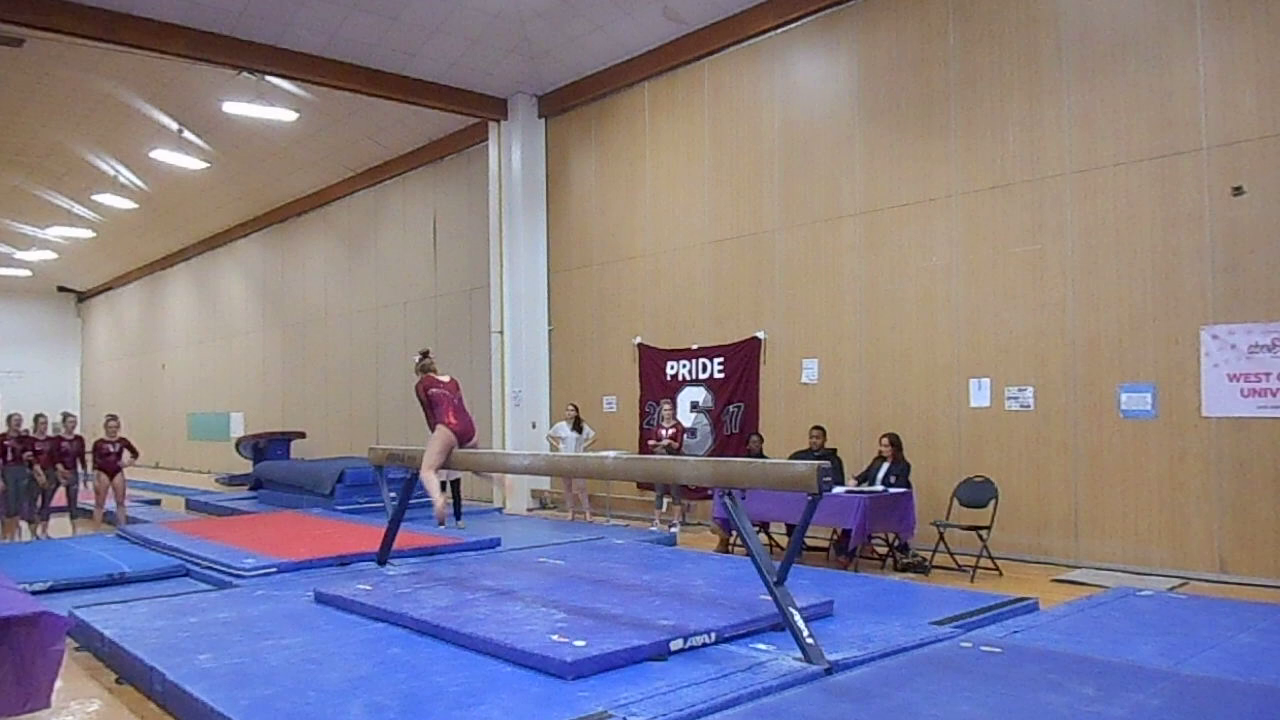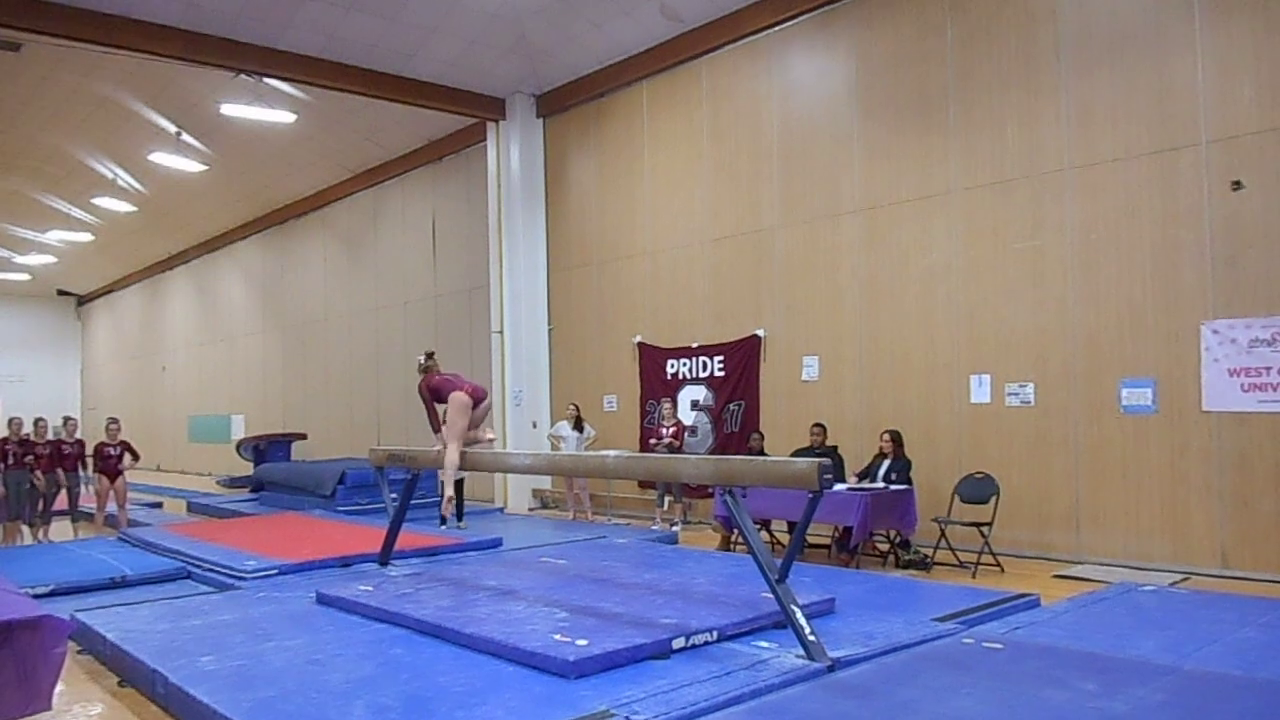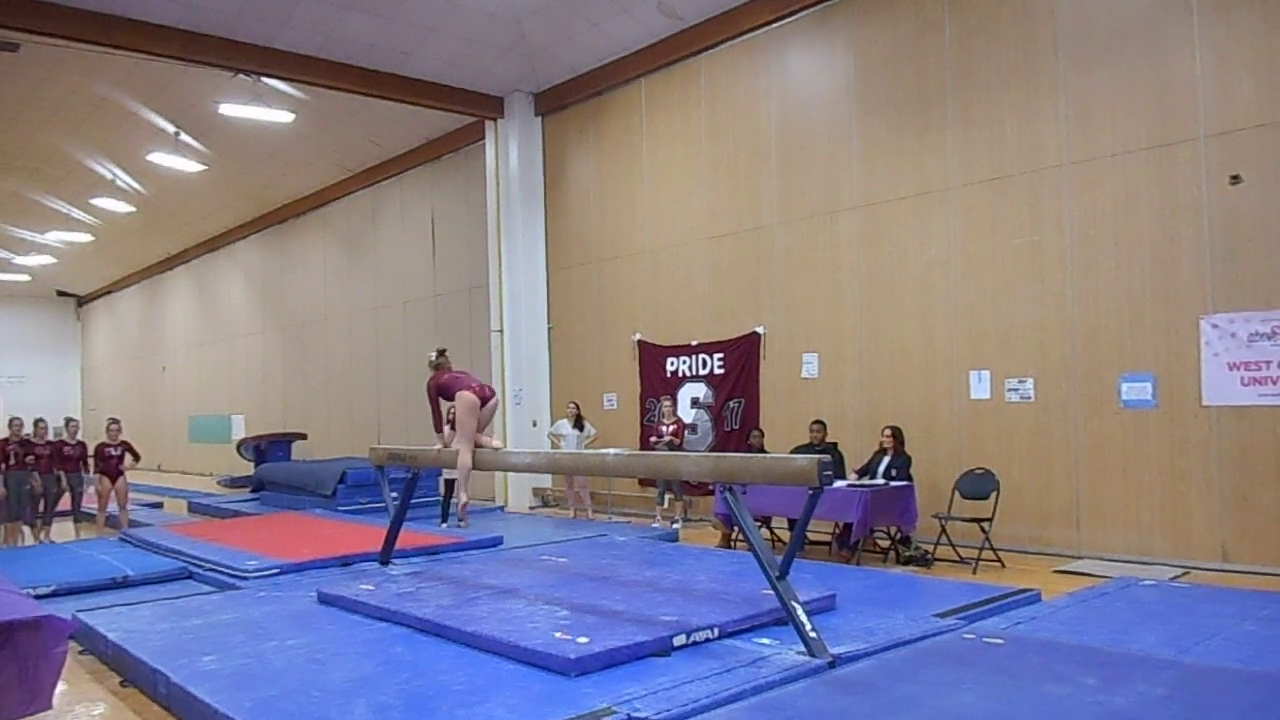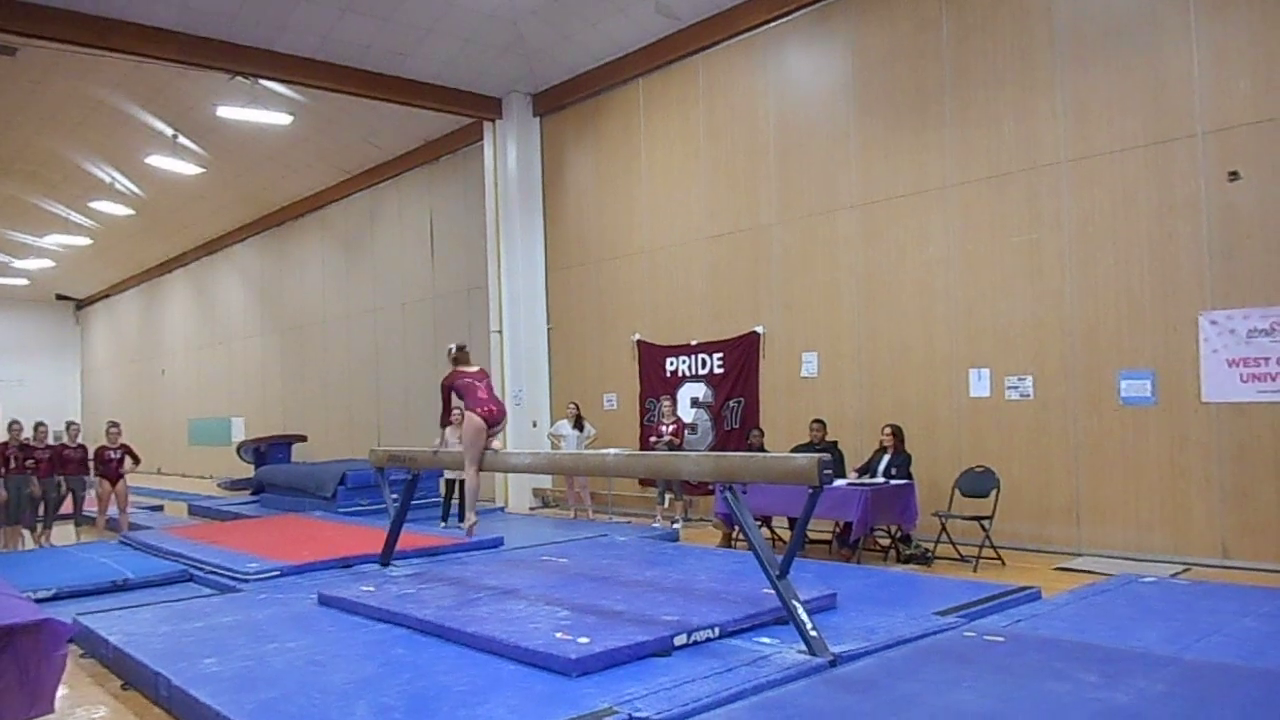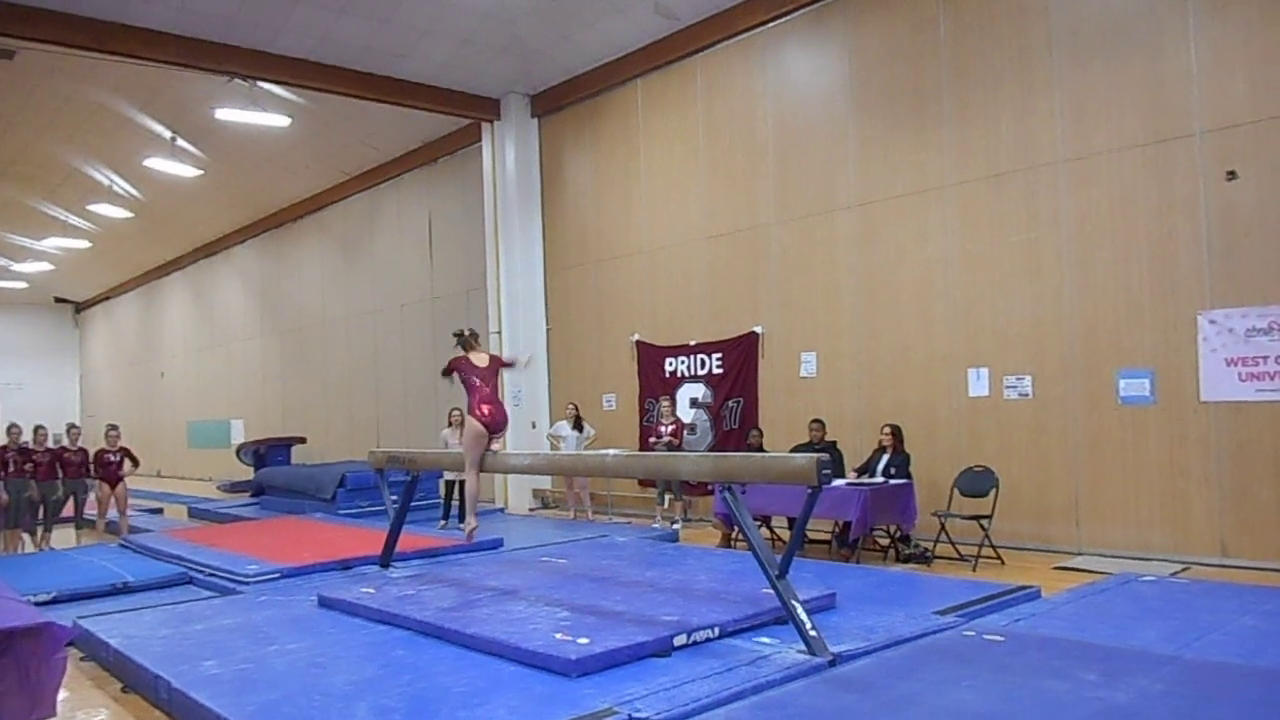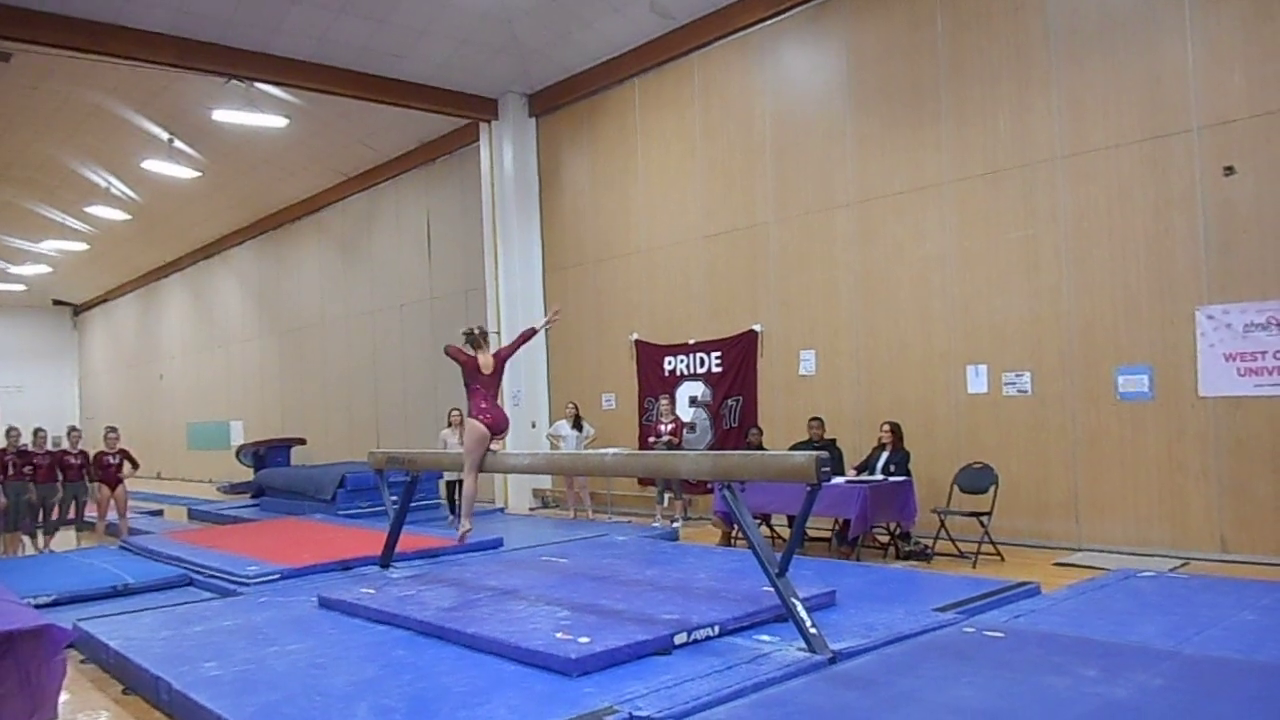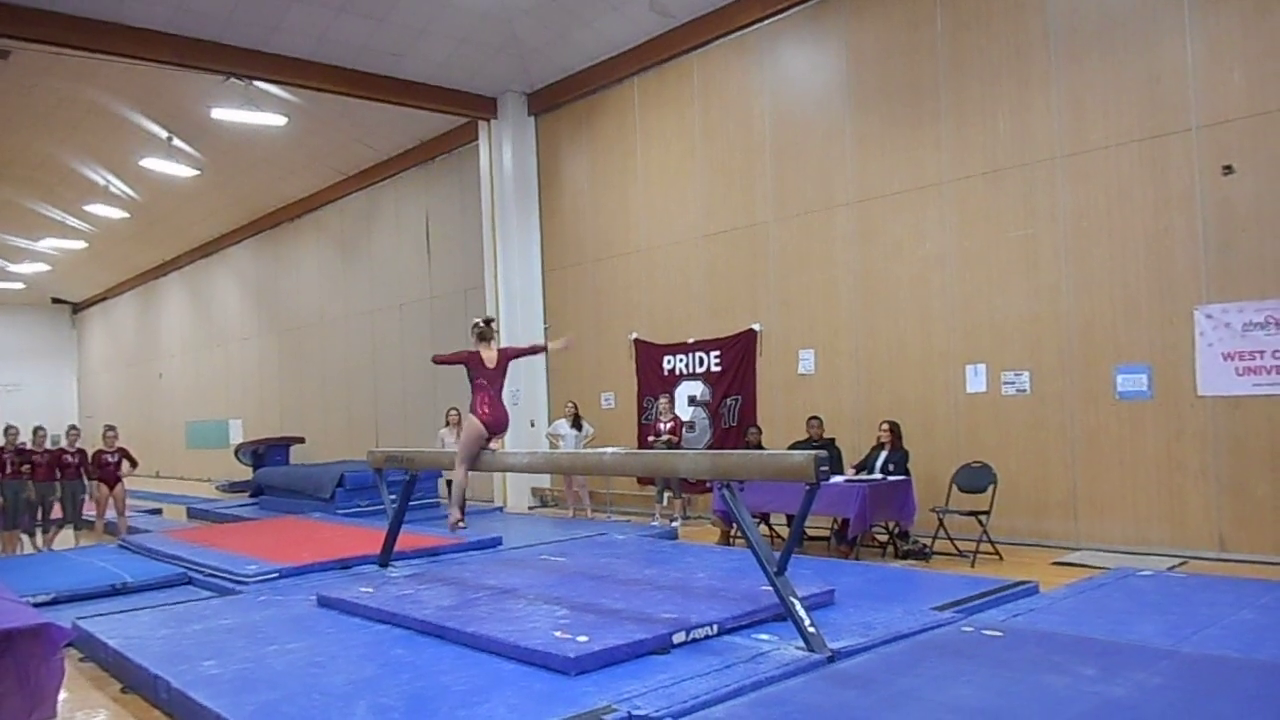
dt=0.2s
person 1, frame 1
left shoulder: (421, 385)
right shoulder: (452, 381)
left elbow: (430, 415)
left wrist: (435, 438)
left hip: (449, 429)
right hip: (467, 428)
left knee: (426, 470)
left ankle: (438, 499)
person 1, frame 2
left shoulder: (424, 383)
right shoulder: (452, 376)
left elbow: (432, 412)
left wrist: (441, 440)
left hip: (461, 395)
right hip: (483, 395)
left knee: (453, 445)
right knee: (464, 435)
left ankle: (448, 490)
right ankle: (483, 435)
person 1, frame 3
left shoulder: (433, 381)
right shoulder: (462, 374)
left elbow: (437, 412)
left wrist: (441, 440)
left hip: (468, 396)
right hip: (489, 393)
left knee: (465, 449)
right knee: (469, 437)
left ankle: (463, 496)
right ankle: (485, 441)
person 1, frame 4
left shoulder: (450, 379)
right shoulder: (483, 372)
left elbow: (446, 409)
left wrist: (441, 437)
left hip: (478, 412)
right hip: (498, 412)
left knee: (471, 468)
left ankle: (470, 515)
right ankle: (490, 442)
person 1, frame 5
left shoulder: (459, 362)
right shoulder: (493, 360)
left elbow: (445, 373)
right elbow: (509, 363)
left wrist: (454, 369)
right wrist: (522, 362)
left hip: (478, 418)
right hip: (500, 418)
left knee: (471, 471)
left ankle: (471, 519)
right ankle: (490, 444)
person 1, frame 6
left shoulder: (467, 360)
right shoulder: (500, 357)
left elbow: (448, 349)
right elbow: (523, 337)
left wrist: (464, 352)
right wrist: (544, 323)
left hip: (479, 420)
right hip: (501, 421)
left knee: (470, 473)
left ankle: (465, 521)
right ankle: (491, 444)
person 1, frame 7
left shoulder: (471, 357)
right shoulder: (504, 353)
left elbow: (437, 359)
right elbow: (531, 349)
right wrist: (553, 345)
left hip: (481, 418)
right hip: (502, 420)
left knee: (461, 464)
left ankle: (455, 511)
right ankle: (491, 444)
